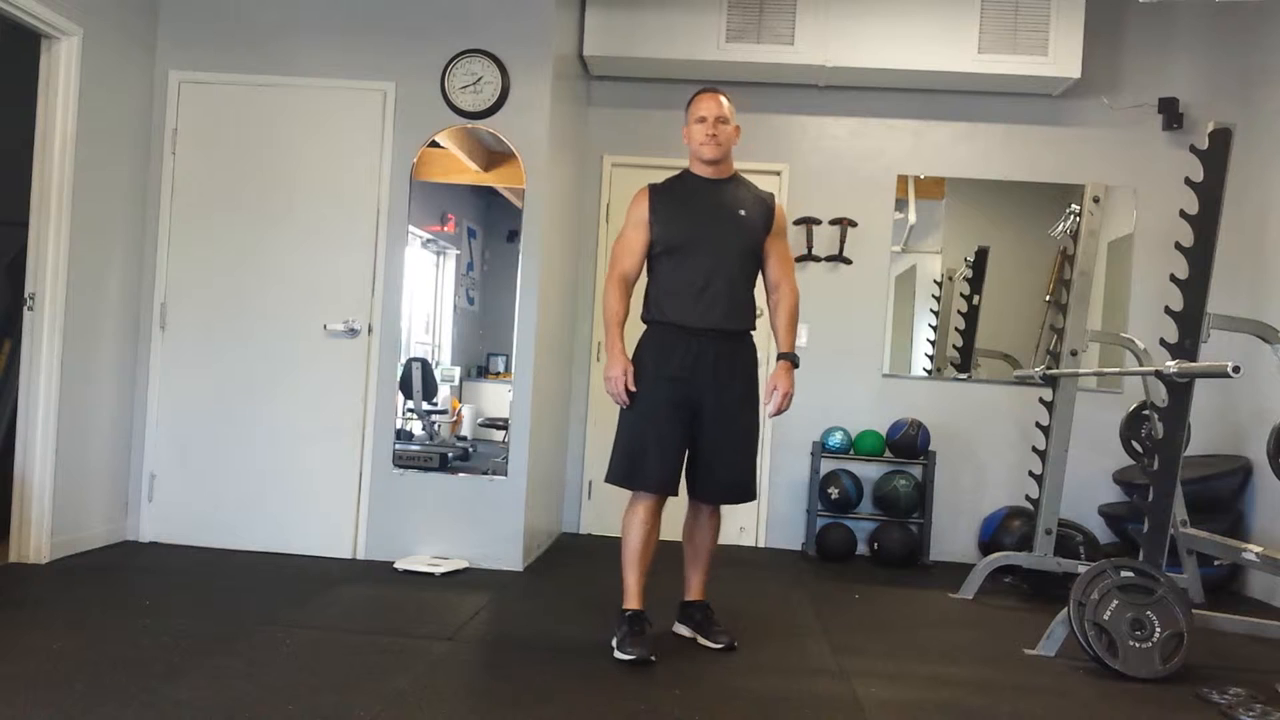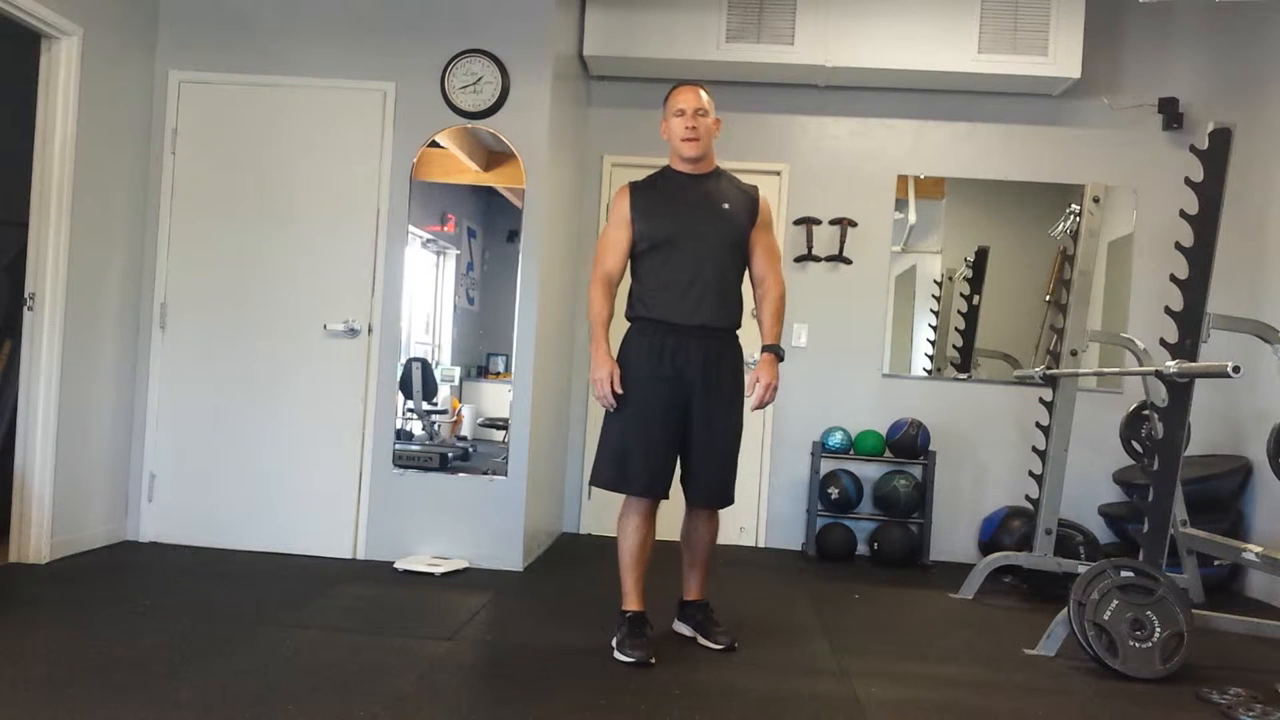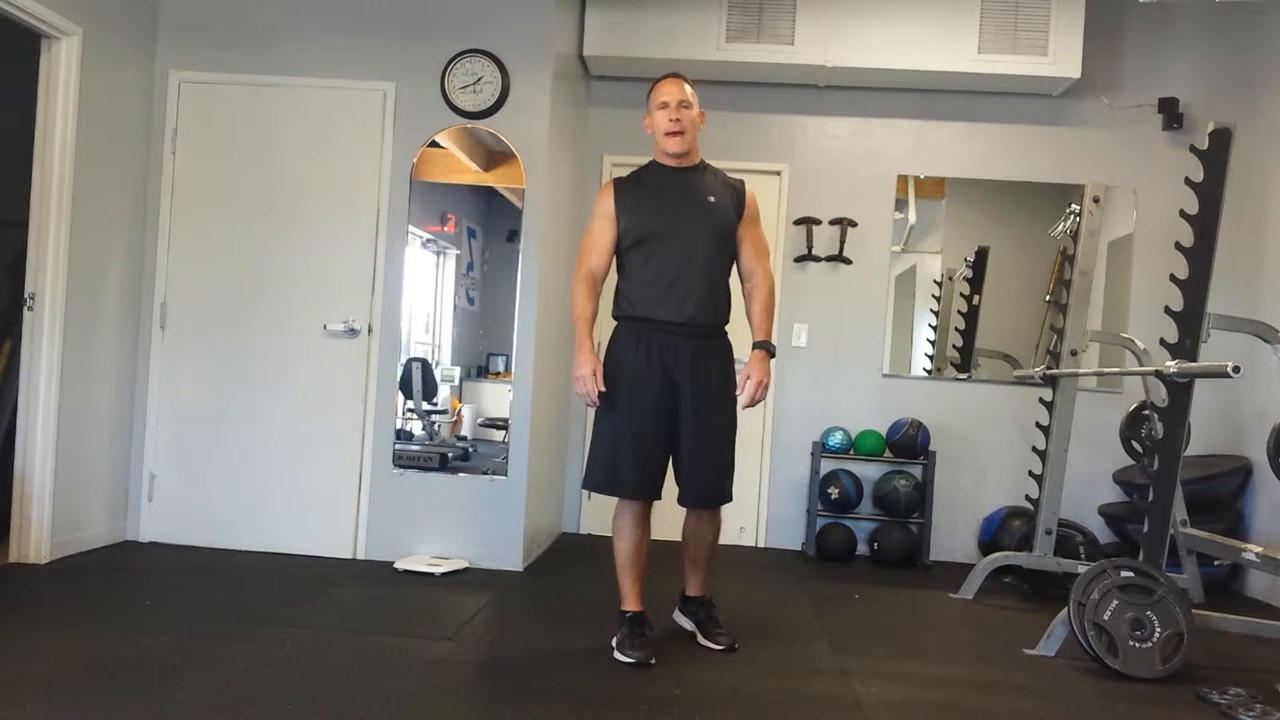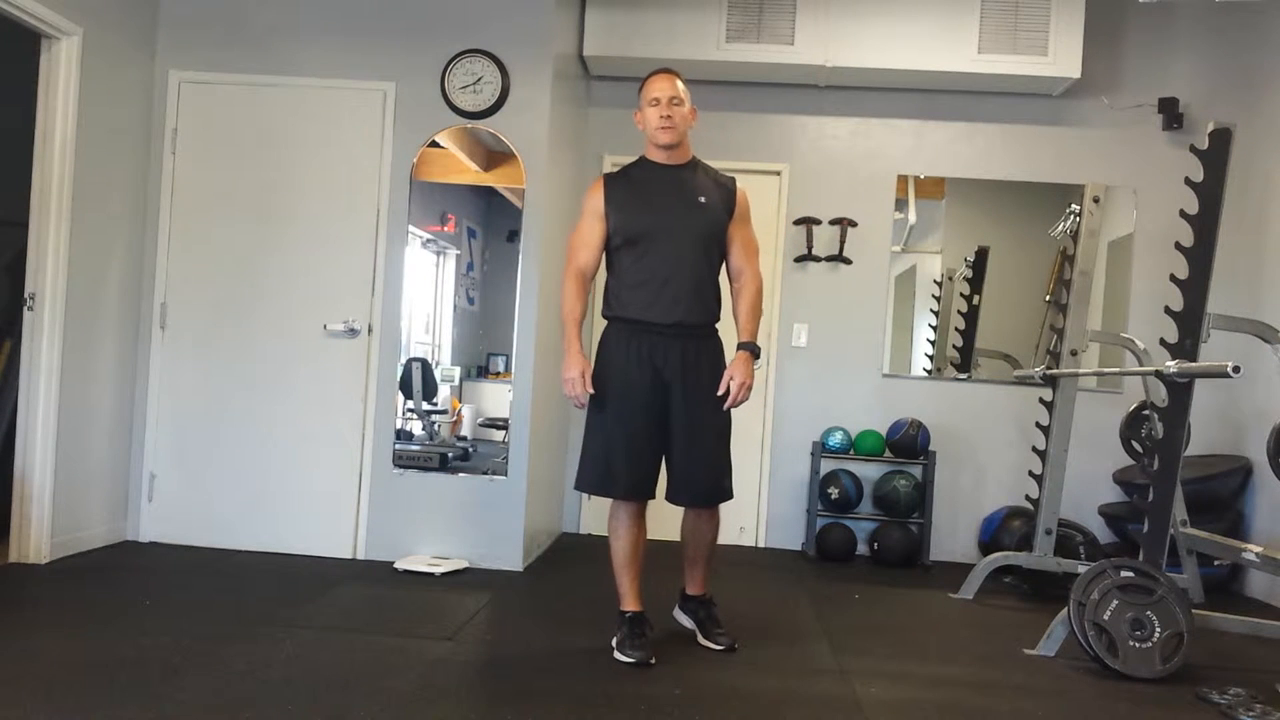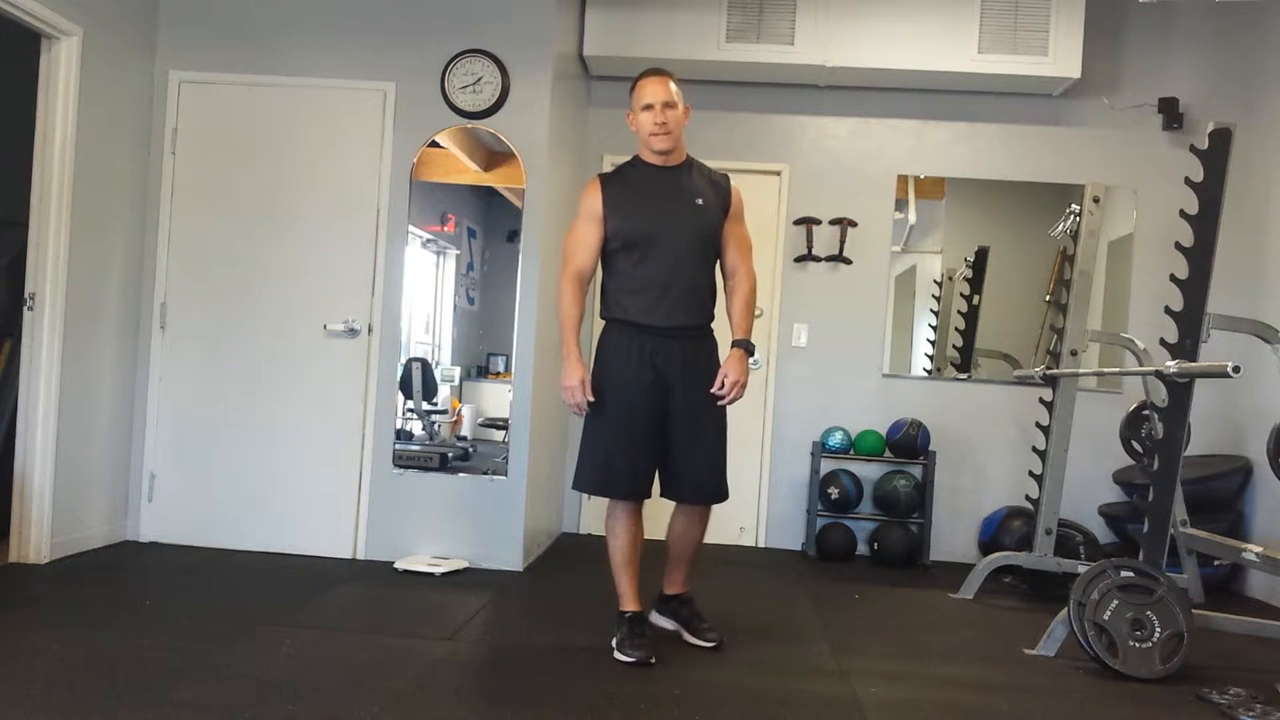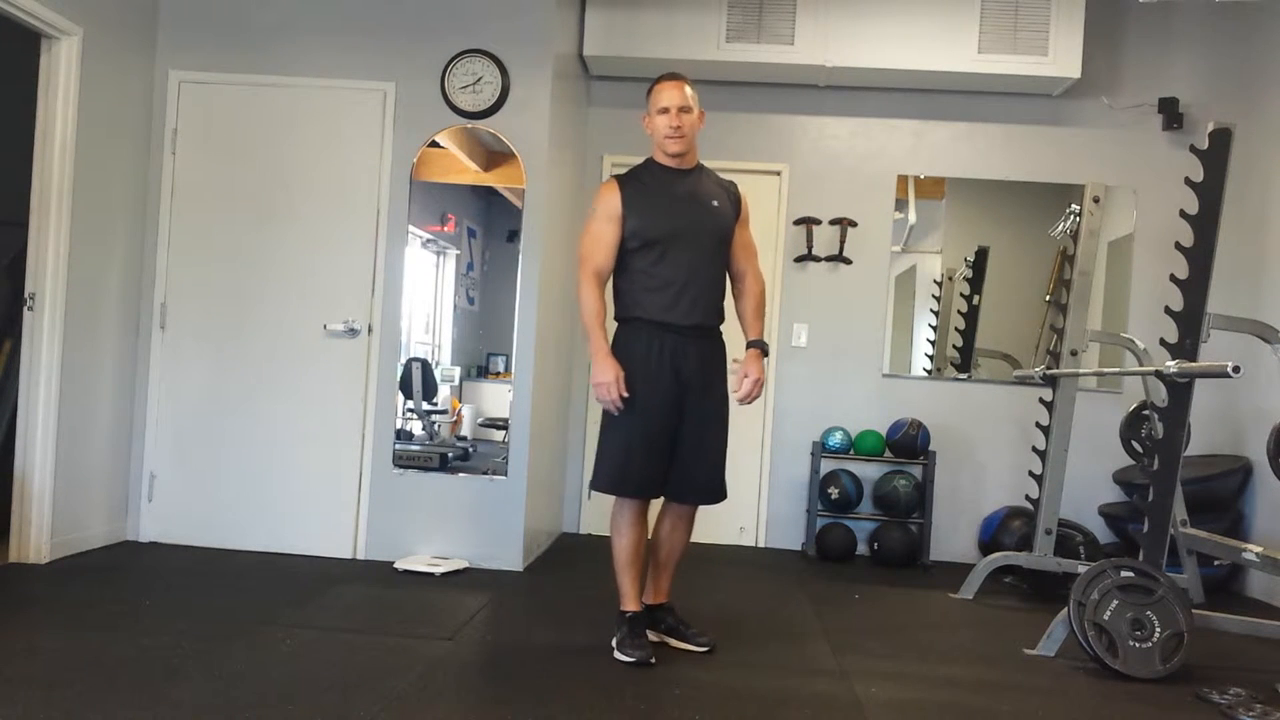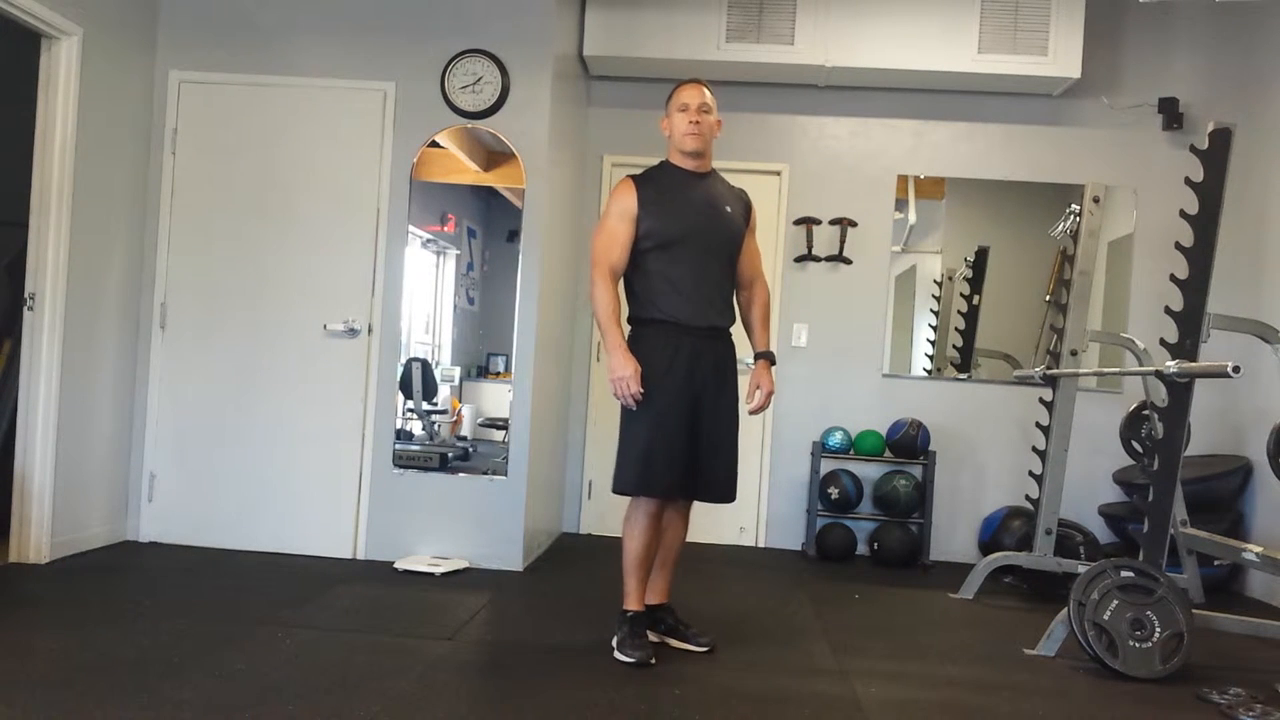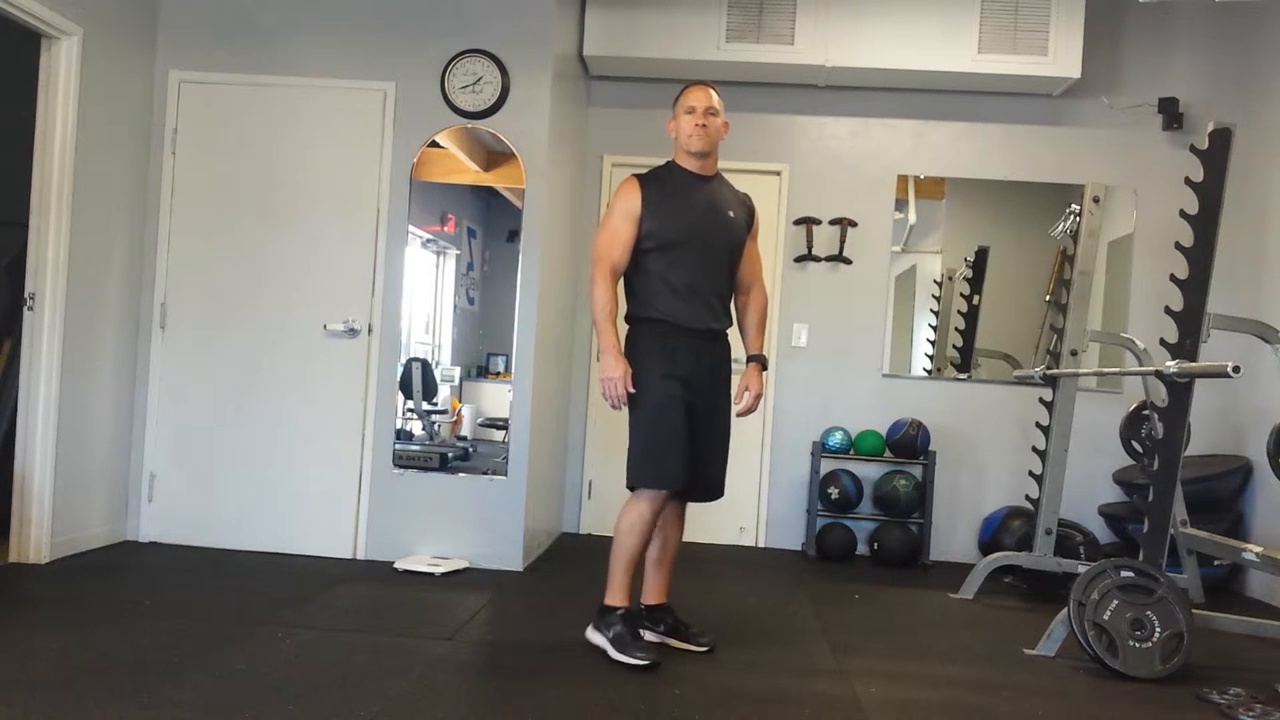
dt=0.4s
person 1, frame 1
left shoulder: (764, 208)
right shoulder: (654, 199)
left elbow: (781, 288)
right elbow: (621, 276)
left wrist: (785, 359)
right wrist: (615, 350)
left hip: (732, 359)
right hip: (664, 353)
left knee: (710, 494)
right knee: (648, 488)
left ankle: (694, 606)
right ankle: (632, 614)
person 1, frame 2
left shoulder: (747, 201)
right shoulder: (635, 196)
left elbow: (768, 281)
right elbow: (604, 276)
left wrist: (770, 352)
right wrist: (600, 350)
left hip: (718, 356)
right hip: (649, 351)
left knee: (708, 495)
right knee: (641, 491)
left ankle: (693, 605)
right ankle: (632, 615)
person 1, frame 3
left shoulder: (734, 195)
right shoulder: (619, 193)
left elbow: (757, 276)
right elbow: (589, 273)
left wrist: (761, 348)
right wrist: (584, 348)
left hip: (708, 354)
right hip: (637, 350)
left knee: (707, 493)
right knee: (633, 492)
left ankle: (695, 600)
right ankle: (631, 616)
person 1, frame 4
left shoulder: (725, 192)
right shoulder: (609, 189)
left elbow: (745, 275)
right elbow: (578, 270)
left wrist: (746, 350)
right wrist: (572, 349)
left hip: (699, 352)
right hip: (628, 350)
left knee: (703, 492)
right knee: (628, 492)
left ankle: (695, 599)
right ankle: (631, 616)
person 1, frame 5
left shoulder: (719, 190)
right shoulder: (605, 191)
left elbow: (740, 273)
right elbow: (575, 275)
left wrist: (739, 347)
right wrist: (571, 356)
left hip: (695, 352)
right hip: (627, 351)
left knee: (699, 489)
right knee: (625, 492)
left ankle: (674, 597)
right ankle: (630, 615)
person 1, frame 6
left shoulder: (727, 196)
right shoulder: (620, 192)
left elbow: (747, 276)
right elbow: (592, 275)
left wrist: (755, 347)
right wrist: (600, 354)
left hip: (705, 354)
right hip: (643, 349)
left knee: (689, 492)
right knee: (633, 489)
left ankle: (659, 605)
right ankle: (630, 615)
person 1, frame 7
left shoulder: (737, 203)
right shoulder: (636, 192)
left elbow: (751, 285)
right elbow: (604, 273)
left wrist: (763, 358)
right wrist: (617, 350)
left hip: (715, 355)
right hip: (657, 350)
left knee: (683, 492)
right knee: (650, 490)
left ankle: (658, 608)
right ankle: (631, 614)
person 1, frame 8
left shoulder: (741, 207)
right shoulder: (640, 191)
left elbow: (751, 291)
right elbow: (605, 272)
left wrist: (755, 362)
right wrist: (609, 351)
left hip: (712, 356)
right hip: (656, 347)
left knee: (679, 489)
right knee: (657, 482)
left ankle: (654, 610)
right ankle: (612, 612)
